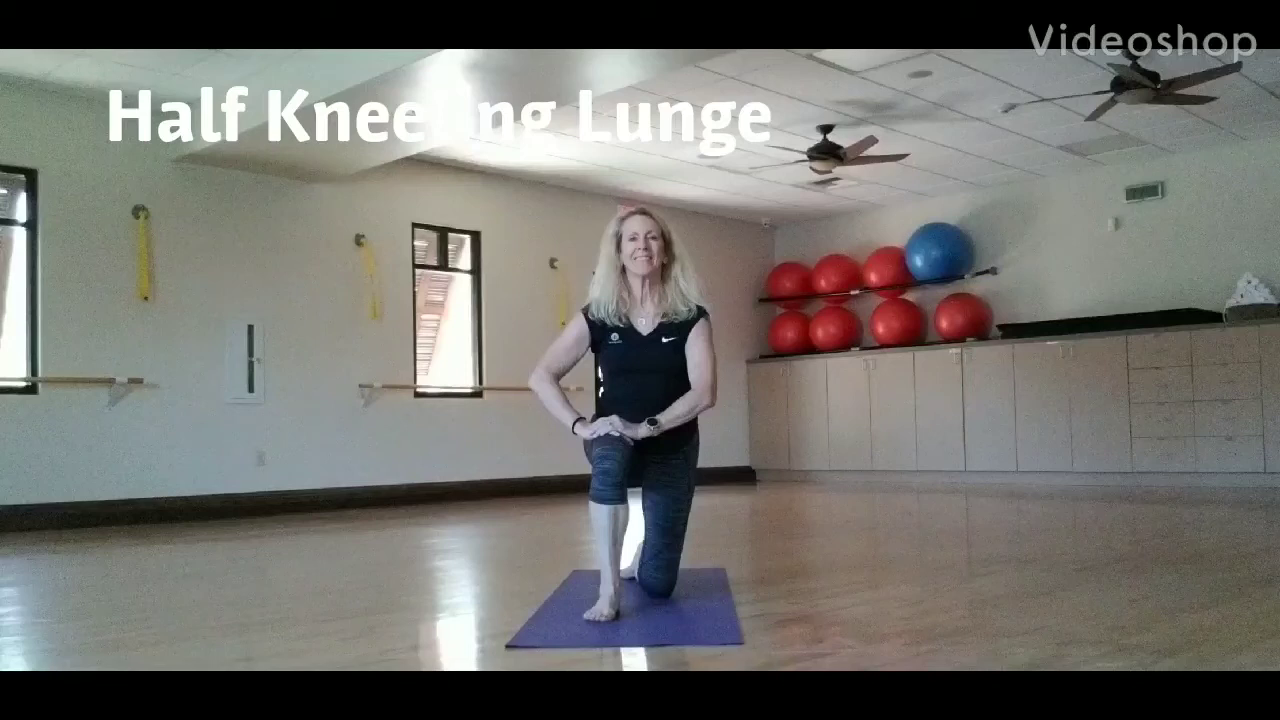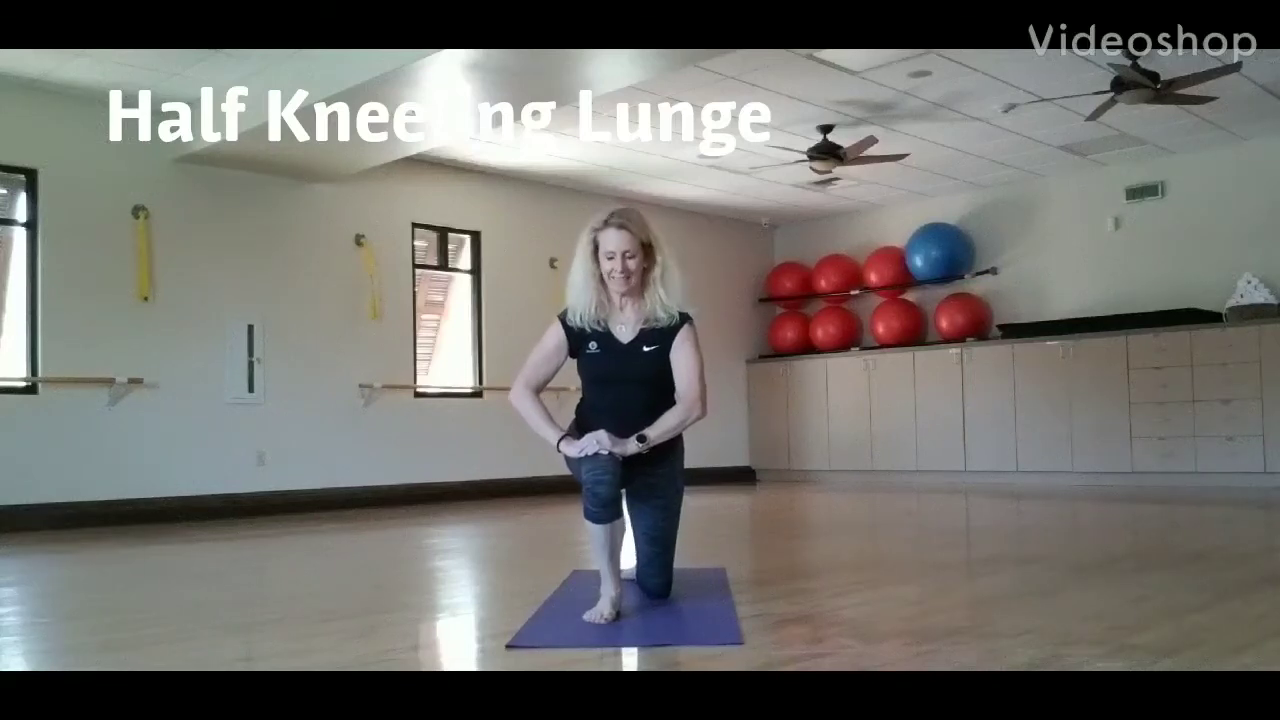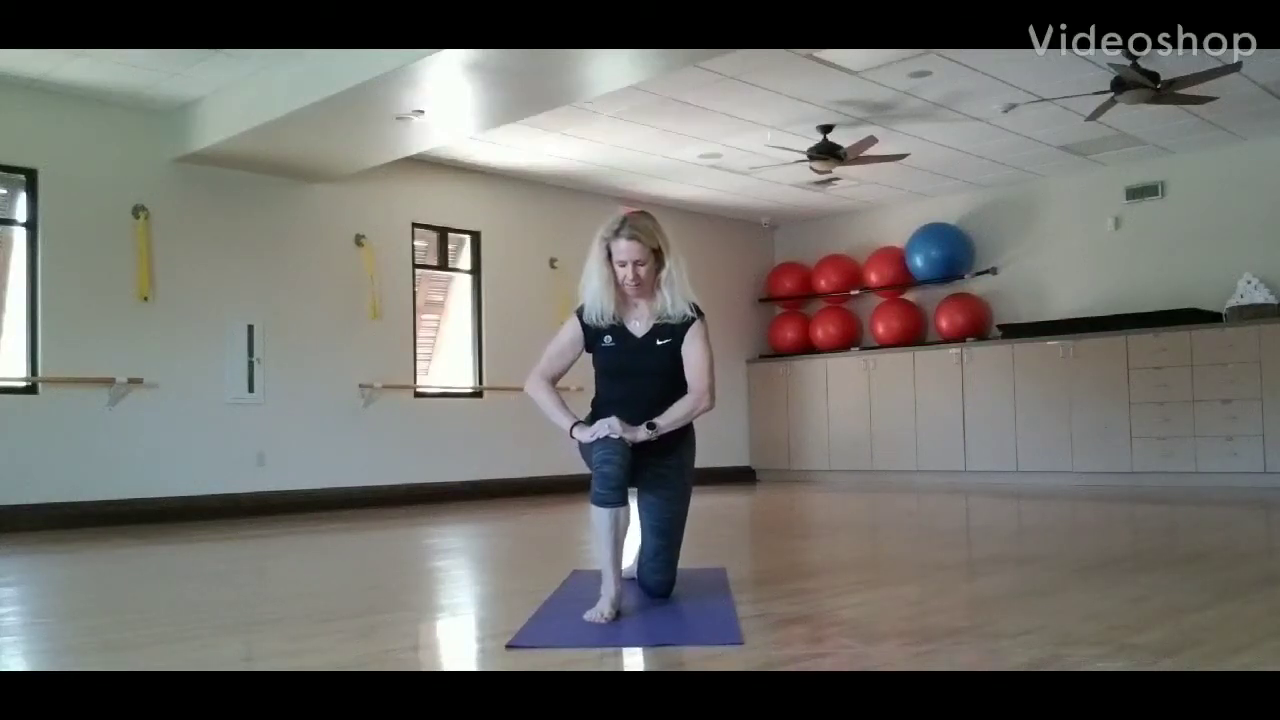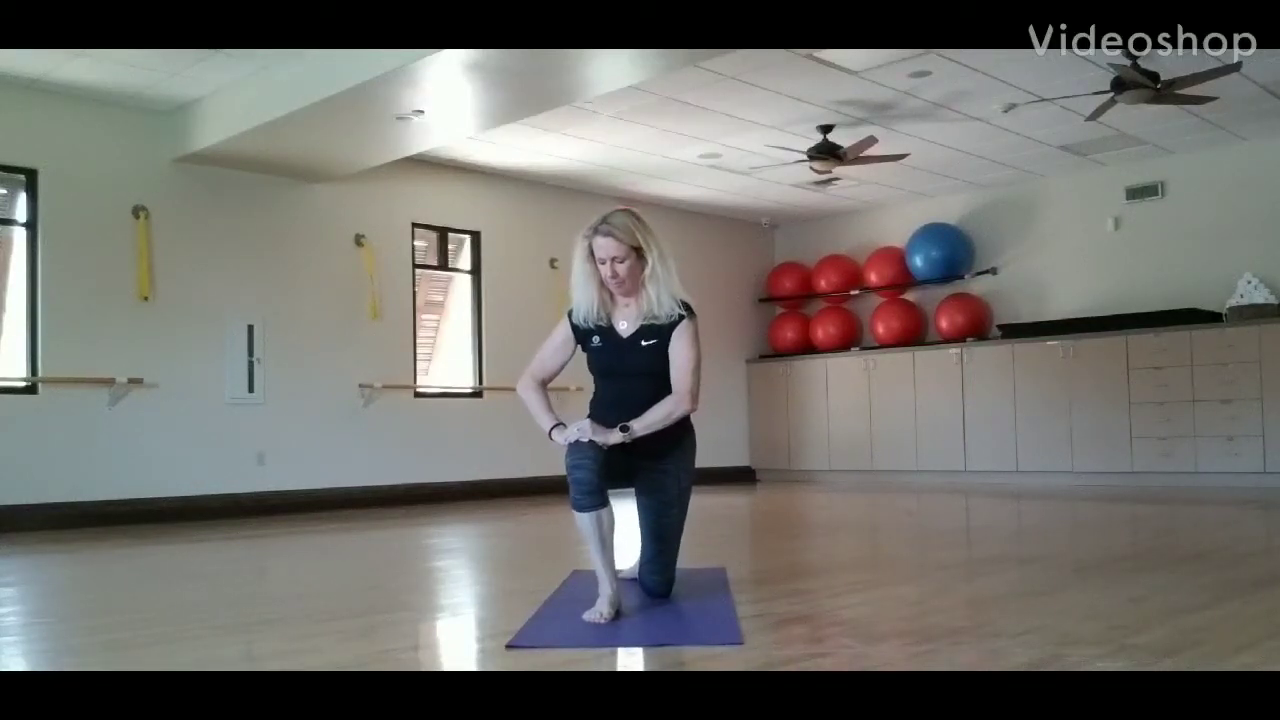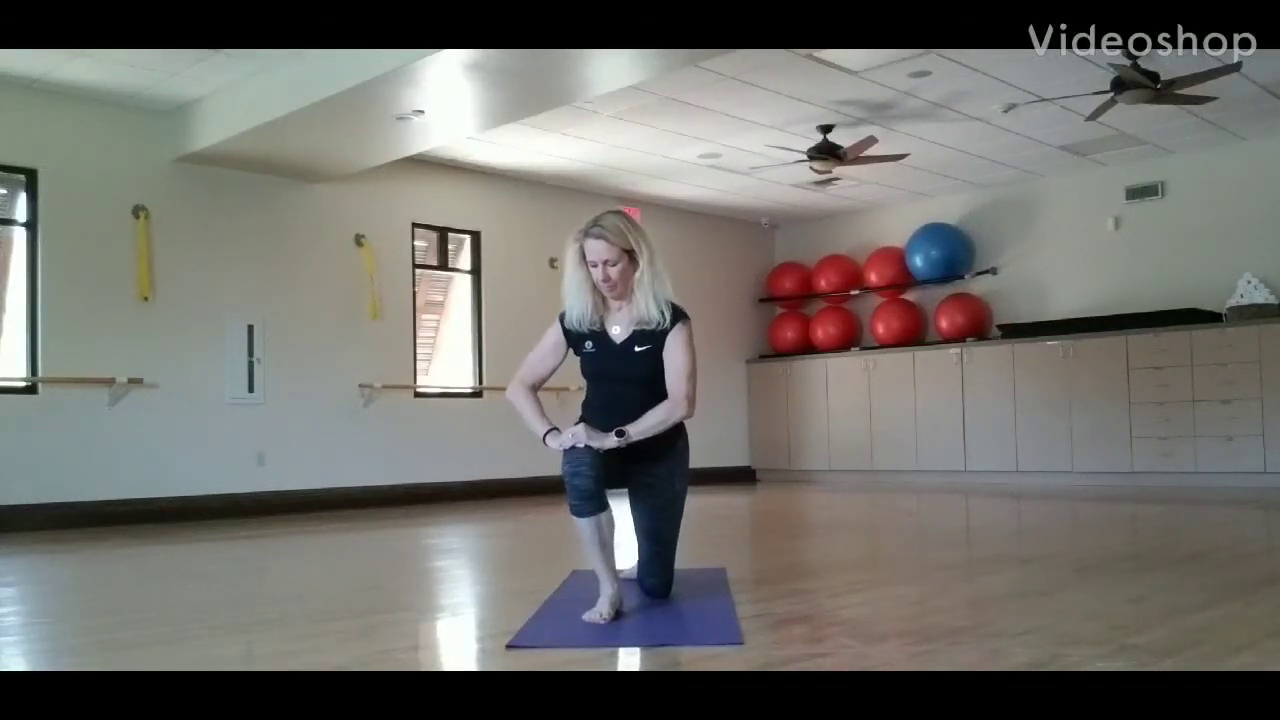
dt=1s
person 1, frame 1
left shoulder: (691, 317)
right shoulder: (598, 315)
left elbow: (704, 393)
right elbow: (541, 377)
left wrist: (645, 427)
right wrist: (579, 424)
left hip: (673, 445)
right hip: (613, 438)
left knee: (658, 583)
right knee: (609, 459)
left ankle: (640, 563)
right ankle: (609, 589)
person 1, frame 2
left shoulder: (674, 323)
right shoulder: (575, 321)
left elbow: (693, 405)
right elbow: (521, 391)
left wrist: (633, 444)
right wrist: (563, 441)
left hip: (656, 452)
right hip: (595, 447)
left knee: (656, 587)
right knee: (601, 479)
left ankle: (639, 566)
right ankle: (609, 589)
person 1, frame 3
left shoulder: (685, 318)
right shoulder: (591, 317)
left elbow: (702, 396)
right elbow: (536, 381)
left wrist: (643, 431)
right wrist: (576, 428)
left hip: (668, 447)
right hip: (609, 440)
left knee: (658, 584)
right knee: (611, 461)
left ankle: (640, 563)
right ankle: (610, 588)
person 1, frame 4
left shoulder: (676, 316)
right shoulder: (583, 317)
left elbow: (685, 398)
right elbow: (529, 381)
left wrist: (620, 433)
right wrist: (557, 429)
left hip: (665, 448)
right hip: (603, 441)
left knee: (657, 586)
right knee: (581, 465)
left ankle: (642, 566)
right ankle: (607, 589)
person 1, frame 5
left shoulder: (669, 320)
right shoulder: (575, 320)
left elbow: (681, 403)
right elbow: (519, 386)
left wrist: (615, 437)
right wrist: (551, 435)
left hip: (658, 451)
right hip: (596, 443)
left knee: (656, 585)
right knee: (579, 471)
left ankle: (639, 568)
right ankle: (608, 588)
